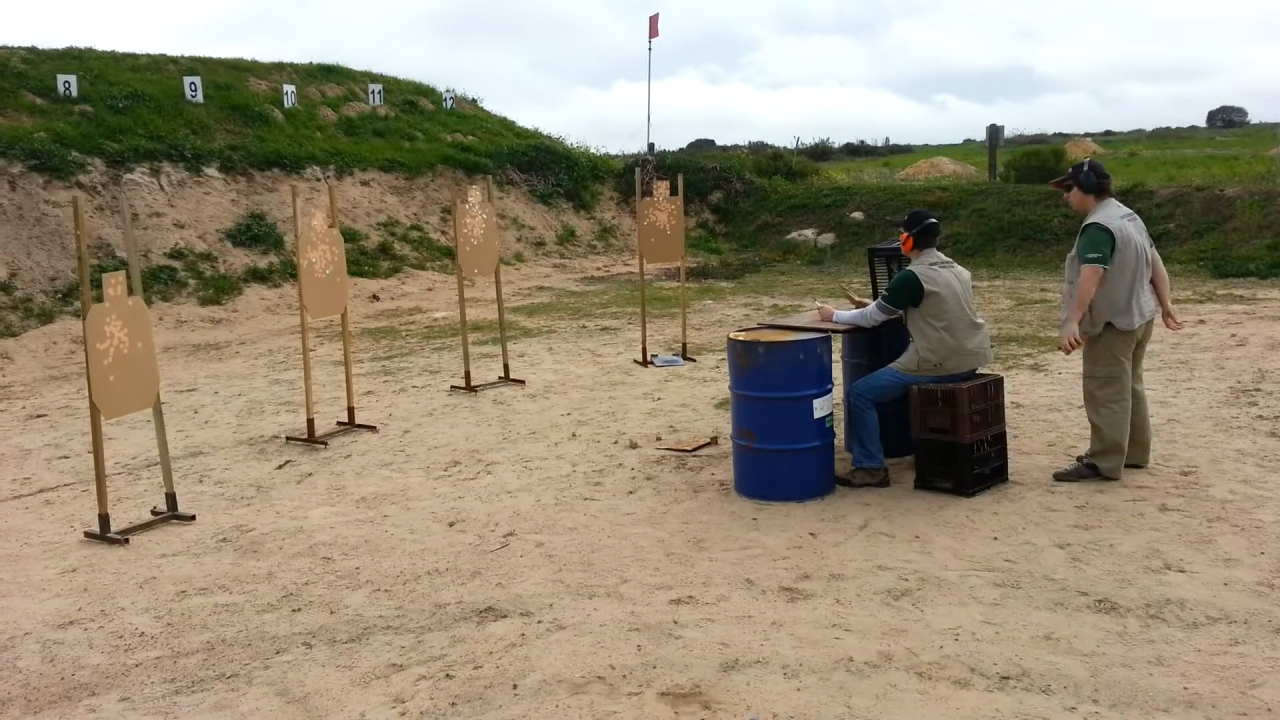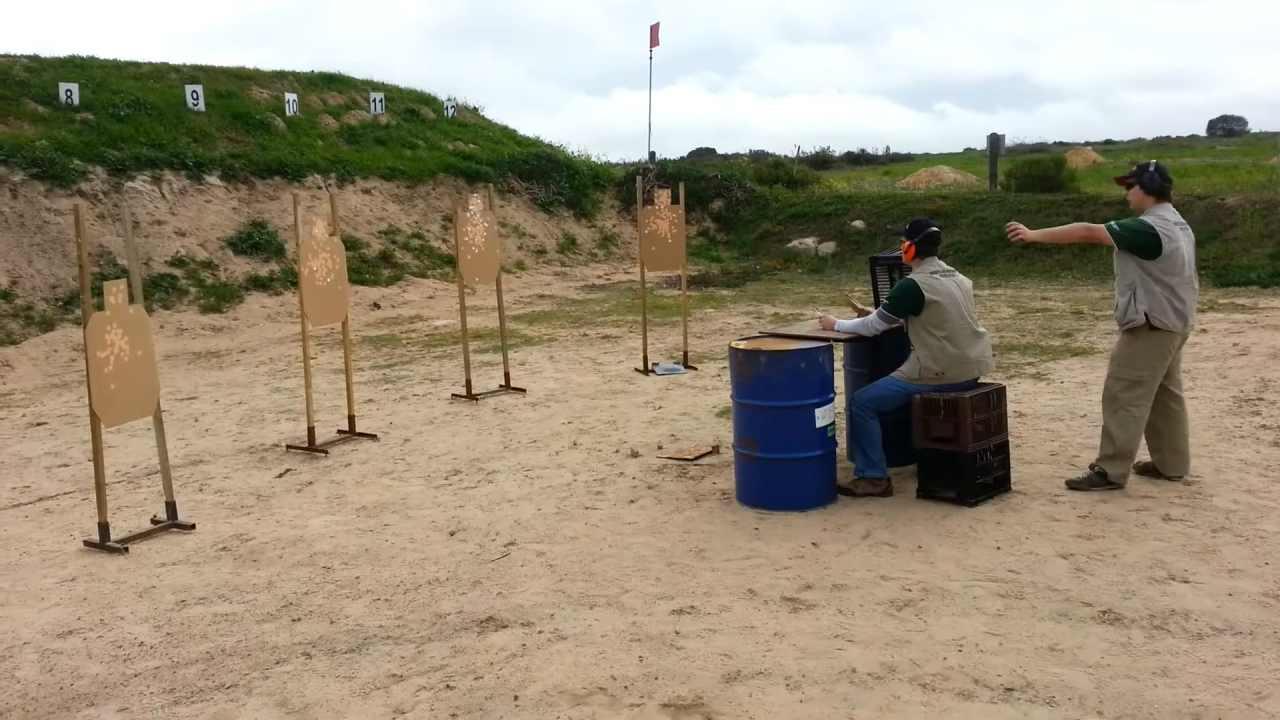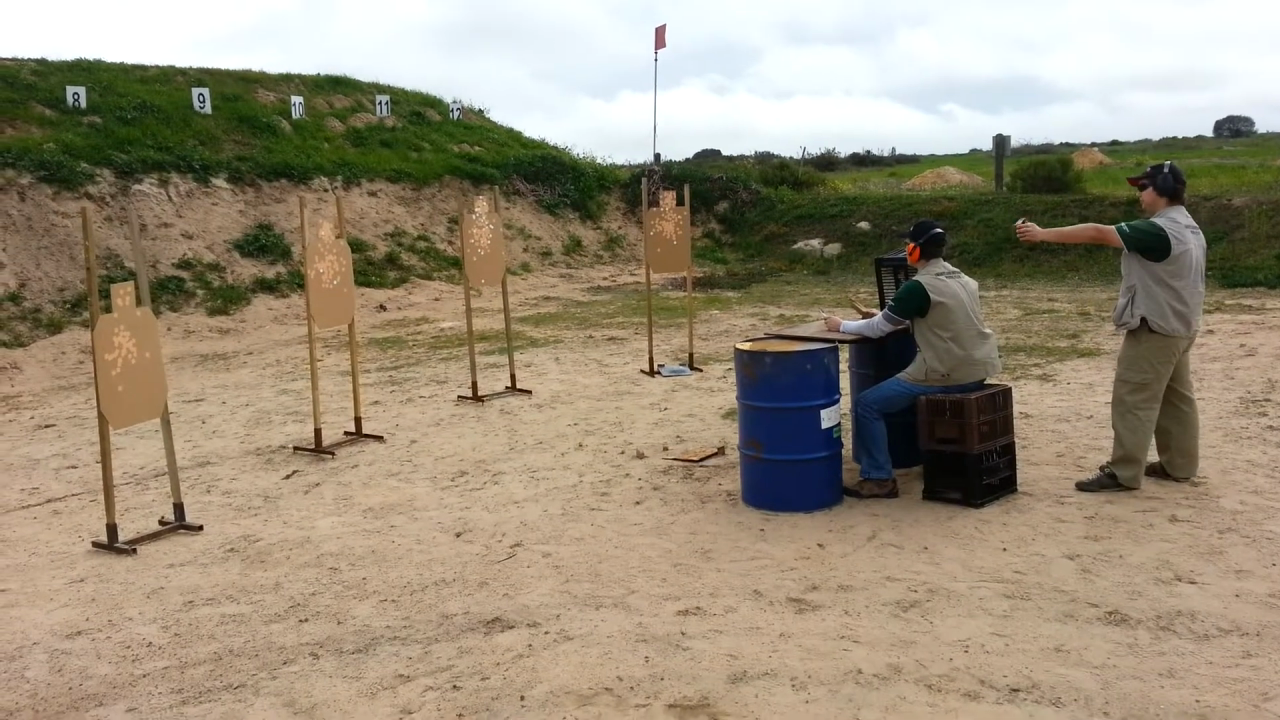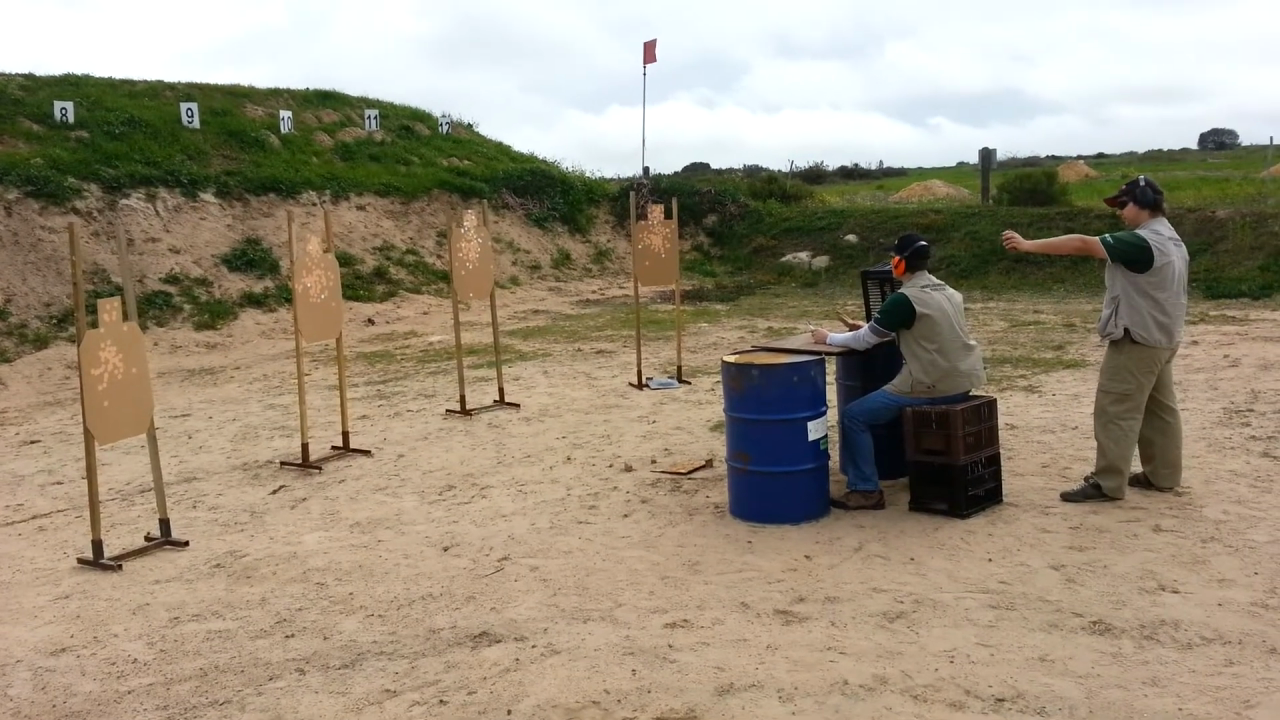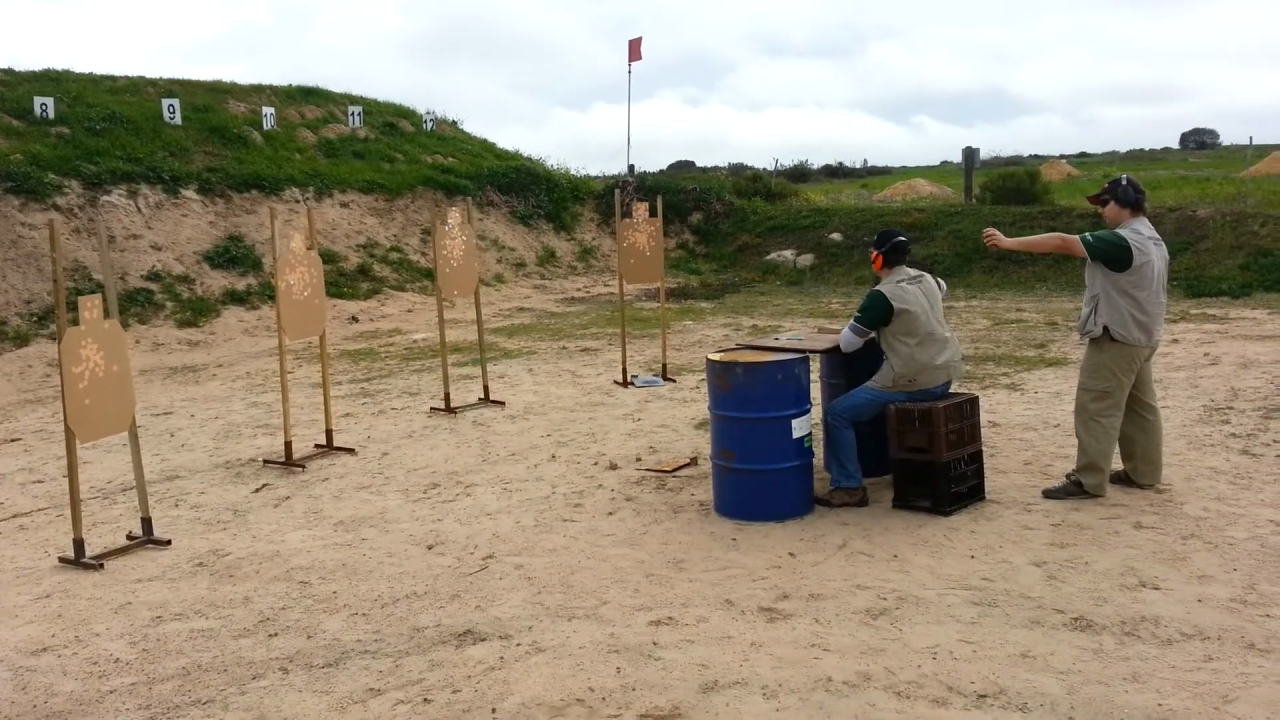
dt=0.7s
person 1, frame 1
left shoulder: (1096, 227)
right shoulder: (1127, 216)
left elbow: (1090, 278)
right elbow: (1155, 263)
left wrist: (1072, 323)
right wrist: (1164, 304)
left hip: (1111, 322)
right hip: (1137, 317)
left knee: (1106, 393)
right knee: (1127, 386)
left ankle: (1104, 463)
right ankle: (1127, 452)
person 1, frame 2
left shoulder: (1147, 228)
right shoulder: (1177, 225)
left elbow: (1088, 232)
left wrist: (1034, 234)
left hip: (1151, 327)
right hip: (1171, 324)
left knee: (1125, 396)
right knee: (1166, 394)
left ankle: (1111, 469)
right ankle: (1171, 462)
person 1, frame 3
left shoulder: (1158, 230)
right shoulder: (1189, 228)
left elbow: (1097, 234)
left wrist: (1043, 234)
left hip: (1154, 329)
right hip: (1179, 327)
left knee: (1134, 400)
right knee: (1177, 397)
left ankle: (1123, 473)
right ankle: (1179, 464)
person 1, frame 4
left shoulder: (1142, 241)
right shoulder: (1171, 240)
left elbow: (1082, 244)
left wrist: (1028, 245)
left hip: (1137, 340)
right hip: (1161, 338)
left knee: (1117, 410)
right knee: (1159, 408)
left ankle: (1108, 483)
right ankle: (1163, 474)
person 1, frame 5
left shoulder: (1122, 241)
right shoulder: (1152, 240)
left elbow: (1062, 242)
left wrist: (1008, 242)
left hip: (1117, 338)
right hip: (1141, 336)
left knee: (1097, 408)
right knee: (1140, 406)
left ankle: (1089, 480)
right ankle: (1143, 471)
person 2, frame 1
left shoulder: (911, 277)
right shoulder: (955, 269)
left elbow: (872, 318)
left wrist: (834, 315)
right wrist: (877, 306)
left hip: (938, 364)
right hip: (970, 360)
left knee: (859, 393)
left ankle: (871, 468)
person 2, frame 2
left shoulder: (912, 285)
right shoulder: (957, 278)
left elbow: (873, 327)
left wrist: (836, 324)
right wrist: (879, 314)
left hip: (940, 373)
right hip: (971, 369)
left knee: (862, 403)
left ankle: (873, 478)
person 2, frame 3
left shoulder: (918, 287)
right shoulder: (962, 279)
left elbow: (879, 329)
left wrist: (842, 325)
right wrist: (885, 316)
left hip: (946, 374)
right hip: (978, 370)
left knee: (867, 404)
left ankle: (879, 479)
person 2, frame 4
left shoulder: (904, 299)
right shoulder: (947, 291)
left elbow: (865, 341)
left wrist: (828, 337)
right wrist: (872, 328)
left hip: (932, 386)
right hip: (963, 382)
left knee: (853, 416)
left ankle: (866, 491)
person 2, frame 5
left shoulder: (881, 295)
right shoulder: (927, 280)
left elbow: (848, 343)
right elbow: (942, 290)
left wrist: (859, 324)
left hip: (911, 382)
right hip: (944, 378)
left knee: (836, 414)
left ankle: (849, 488)
